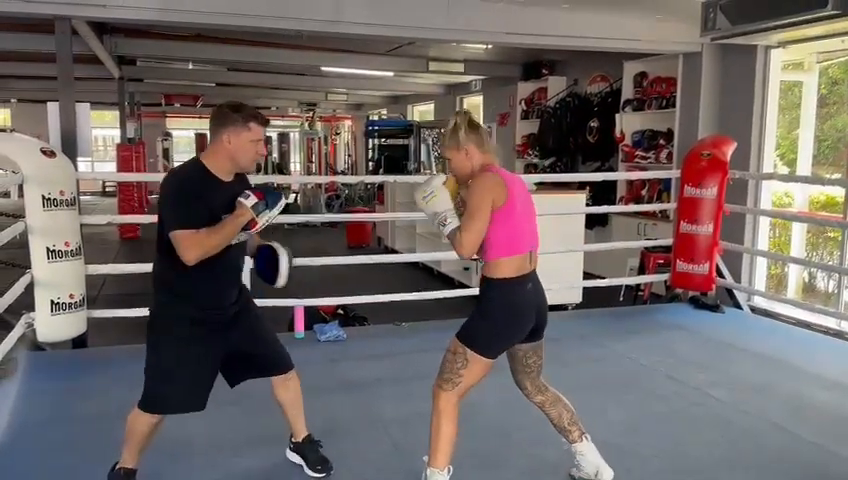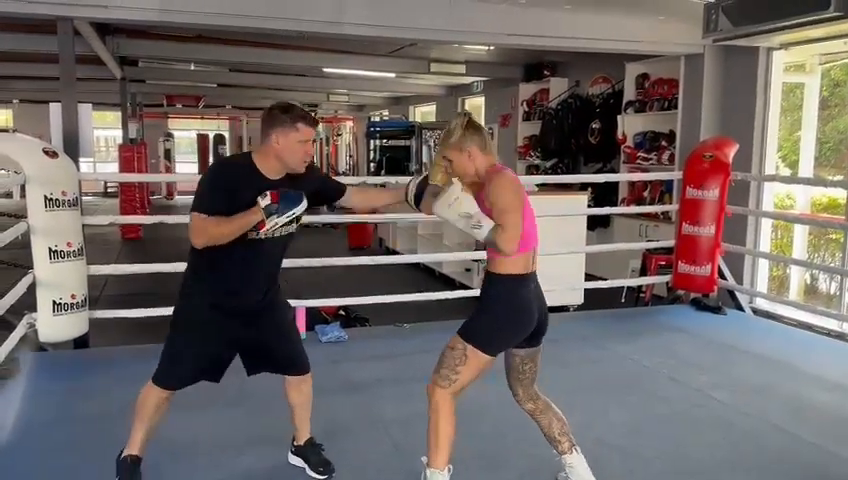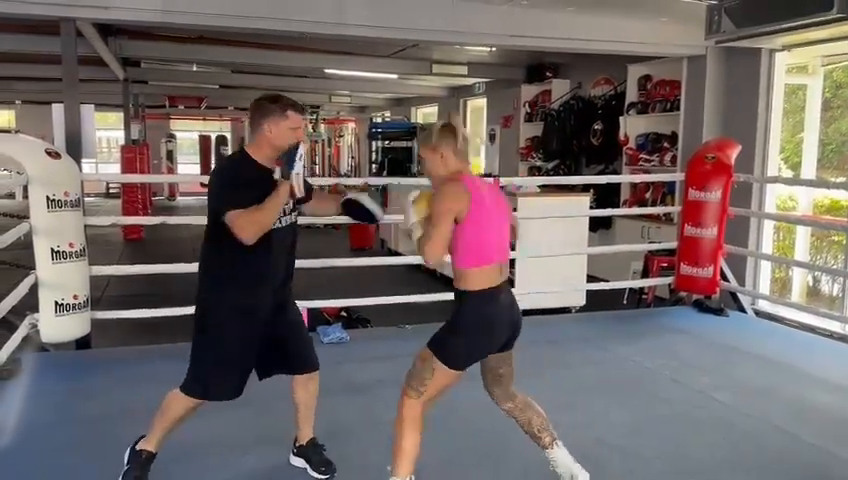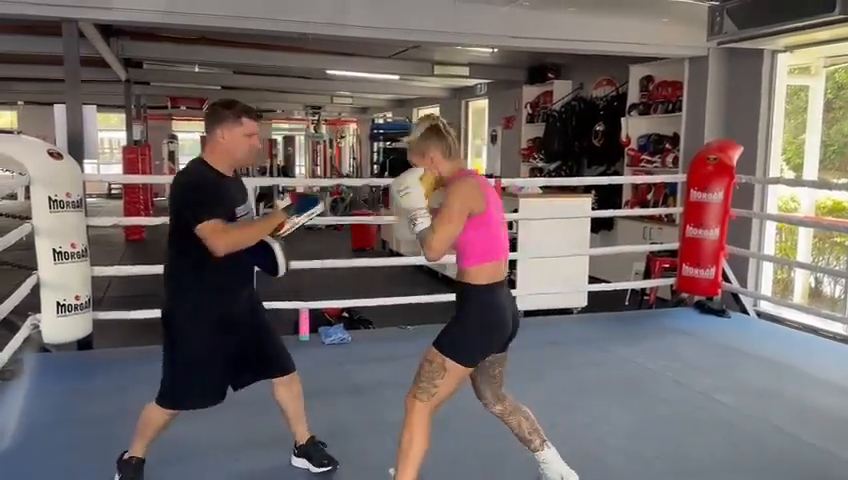
dt=0.3s
person 1, frame 1
left shoulder: (239, 180)
right shoulder: (183, 183)
right elbow: (191, 251)
left wrist: (261, 247)
right wrist: (243, 214)
left hip: (233, 303)
right hip: (182, 314)
left knee: (282, 368)
right knee: (157, 403)
left ankle: (301, 442)
person 1, frame 2
left shoulder: (304, 178)
right shoulder: (225, 174)
left elbow: (353, 196)
right elbow: (200, 235)
left wrist: (406, 192)
right wrist: (259, 213)
left hip: (262, 299)
right hip: (209, 301)
left knee: (299, 369)
right knee: (168, 379)
left ankle: (302, 445)
person 1, frame 3
left shoulder: (288, 168)
right shoulder: (232, 172)
left elbow: (312, 202)
right elbow: (249, 231)
left wrist: (347, 202)
right wrist: (284, 187)
left hip: (274, 298)
right hip: (227, 302)
left knee: (307, 369)
right knee: (200, 389)
left ankle: (304, 445)
person 1, frame 4
left shoulder: (231, 176)
right shoulder: (194, 182)
right elbow: (221, 242)
left wrist: (261, 241)
right wrist: (277, 219)
left hip: (241, 300)
right hip: (196, 310)
left knee: (282, 371)
right knee: (177, 398)
left ankle: (304, 446)
person 2, frame 1
left shoulder: (484, 182)
right shoulder: (513, 182)
left elbow: (466, 248)
left wrist: (441, 211)
right wrist: (459, 203)
left hip: (501, 302)
right hip: (530, 297)
left knee: (446, 394)
right knee: (534, 386)
person 2, frame 2
left shoulder: (499, 182)
right shoulder: (482, 186)
left elbow: (510, 243)
right elbow: (429, 204)
left wrist: (468, 217)
right wrist: (435, 186)
left hip: (502, 300)
right hip: (529, 299)
left knee: (441, 392)
right knee: (526, 393)
person 2, frame 3
left shoulder: (449, 191)
right shoulder: (493, 193)
left elbow: (432, 257)
left wrist: (416, 223)
left hip: (473, 315)
right hip: (503, 308)
left knee: (411, 401)
right knee: (504, 395)
person 2, frame 4
left shoulder: (461, 188)
right shoulder: (479, 184)
left elbow: (433, 250)
left wrist: (416, 208)
left hip: (477, 310)
right hip: (500, 306)
left knee: (419, 404)
right knee: (494, 399)
